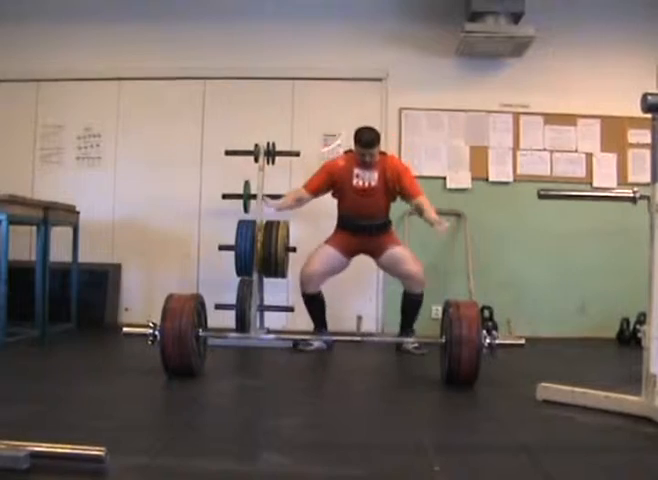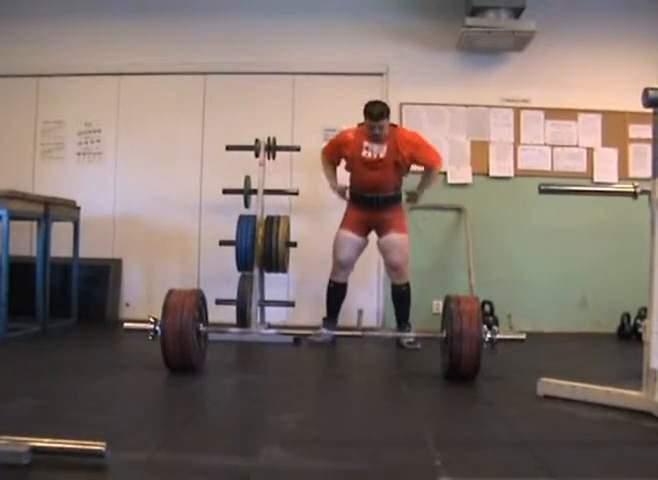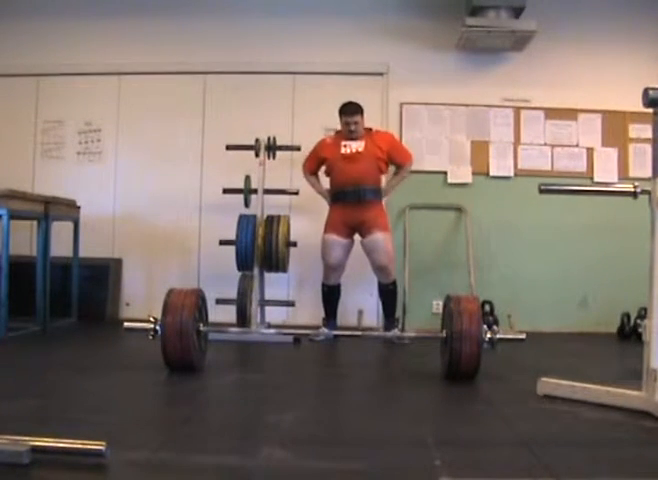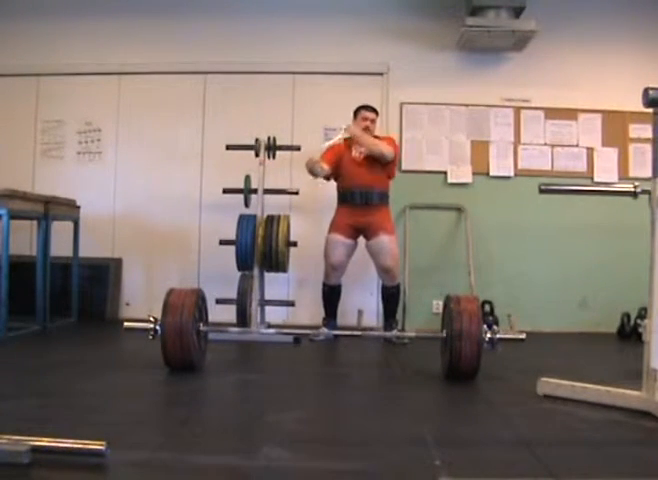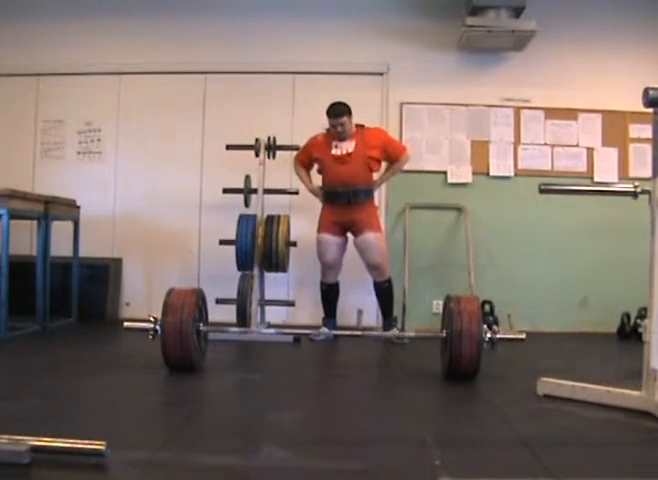
dt=1s
person 1, frame 1
left shoulder: (394, 167)
right shoulder: (336, 167)
left elbow: (417, 199)
right elbow: (305, 193)
left wrist: (434, 219)
right wrist: (278, 204)
left hip: (381, 235)
right hip: (345, 234)
left knee: (415, 277)
right knee: (308, 277)
left ankle: (406, 335)
right ankle: (321, 333)
person 1, frame 2
left shoulder: (406, 139)
right shoulder: (348, 138)
left elbow: (434, 162)
right elbow: (327, 156)
left wrist: (418, 192)
right wrist: (334, 185)
left hip: (391, 211)
right hip: (357, 209)
left knee: (398, 269)
right knee: (340, 266)
left ankle: (404, 329)
right ankle: (329, 324)
person 1, frame 3
left shoulder: (383, 140)
right shoulder: (327, 144)
left elbow: (406, 163)
right elbow: (308, 169)
left wrist: (386, 190)
right wrist: (323, 193)
left hip: (372, 211)
right hip: (339, 212)
left knee: (385, 268)
right knee: (331, 269)
left ankle: (391, 325)
right ankle: (329, 324)
person 1, frame 4
left shoulder: (386, 143)
right shoulder: (338, 147)
left elbow: (386, 154)
right elbow: (320, 166)
left wrist: (357, 135)
right wrist: (315, 165)
left hip: (378, 215)
right hip: (345, 214)
left knee: (390, 271)
right knee: (332, 269)
left ankle: (391, 326)
right ankle: (329, 324)
person 1, frame 5
left shoulder: (374, 137)
right shoulder: (318, 142)
left elbow: (402, 155)
right elbow: (299, 162)
left wrist: (381, 180)
right wrist: (310, 186)
left hip: (363, 210)
right hip: (331, 212)
left knee: (379, 267)
right knee: (328, 268)
left ankle: (390, 324)
right ankle: (329, 324)
